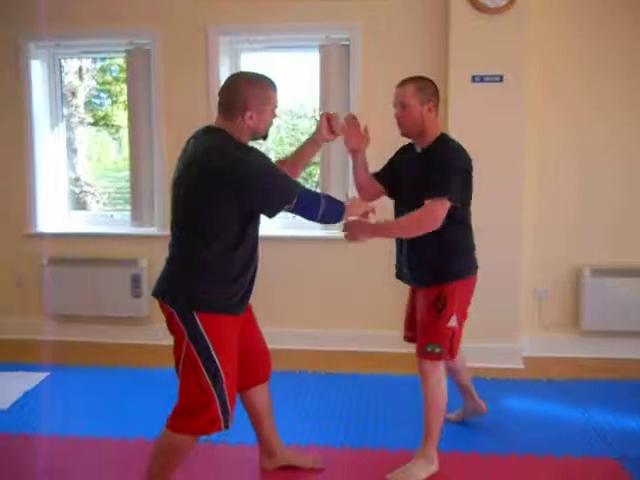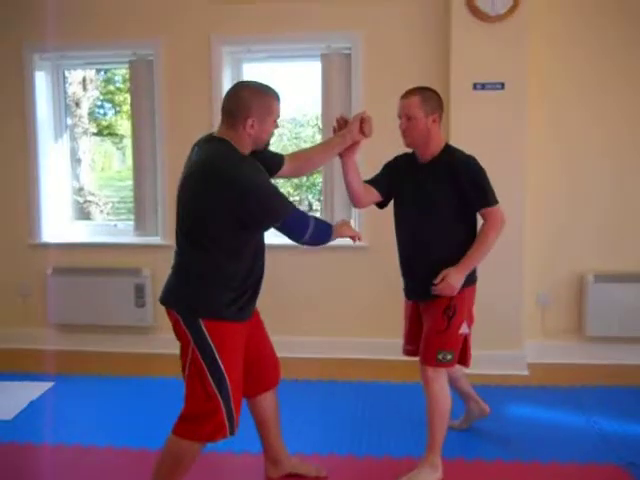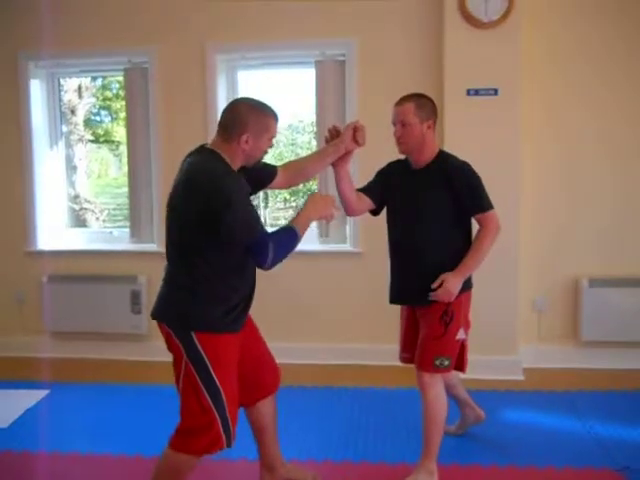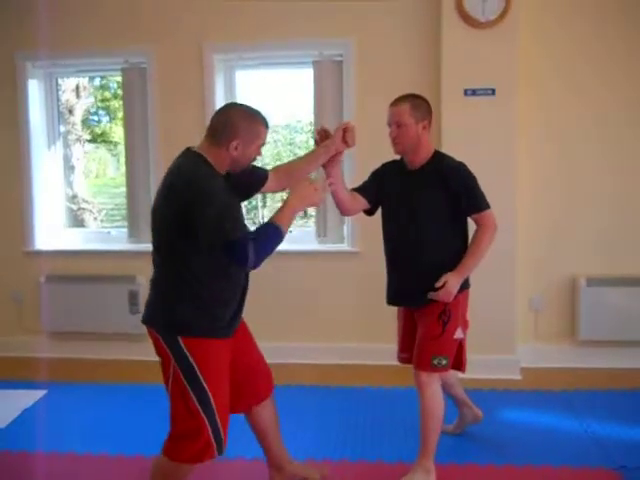
dt=0.5s
person 1, frame 1
left shoulder: (449, 155)
right shoulder: (406, 156)
left elbow: (431, 219)
right elbow: (369, 192)
left wrist: (368, 230)
right wrist: (357, 153)
left hip: (448, 274)
right hip: (422, 272)
left knee: (430, 360)
right knee: (441, 348)
right ankle: (473, 401)
person 1, frame 2
left shoulder: (462, 166)
right shoulder: (399, 167)
left elbow: (495, 220)
right elbow: (360, 198)
left wrist: (461, 270)
right wrist: (348, 157)
left hip: (449, 286)
right hip: (415, 285)
left knee: (433, 369)
right knee: (438, 358)
right ankle: (475, 404)
person 1, frame 3
left shoulder: (456, 172)
right shoulder: (393, 174)
left elbow: (491, 225)
right elbow: (354, 206)
left wrist: (459, 275)
right wrist: (340, 166)
left hip: (445, 292)
right hip: (410, 291)
left knee: (429, 375)
right knee: (432, 364)
right ankle: (470, 410)
person 1, frame 4
left shoulder: (452, 172)
right shoulder: (387, 174)
left elbow: (488, 224)
right elbow: (349, 206)
left wrist: (459, 274)
right wrist: (332, 167)
left hip: (442, 292)
right hip: (406, 291)
left knee: (426, 375)
right knee: (430, 364)
right ankle: (468, 409)
person 2, frame 1
left shoulder: (213, 143)
right shoulder: (232, 161)
left elbow: (275, 178)
right elbow: (306, 204)
left wrist: (316, 142)
right wrist: (352, 208)
left hip: (221, 292)
right hip: (199, 300)
left knee: (255, 368)
right knee: (204, 405)
person 2, frame 2
left shoulder: (223, 151)
right shoulder: (233, 172)
left elbow: (290, 165)
right elbow: (299, 227)
left wrist: (346, 139)
right wrist: (340, 229)
left hip: (231, 301)
right hip: (207, 308)
left knee: (263, 375)
right knee: (210, 412)
person 2, frame 3
left shoulder: (218, 165)
right shoulder: (215, 182)
left elbow: (283, 176)
right elbow: (267, 253)
left wrist: (338, 148)
right wrist: (310, 213)
left hip: (224, 312)
right hip: (197, 321)
left knee: (262, 380)
right knee: (208, 424)
person 2, frame 4
left shoulder: (214, 170)
right shoulder: (197, 183)
left elbow: (276, 178)
right elbow: (249, 253)
left wrist: (328, 149)
right wrist: (296, 204)
left hip: (220, 317)
right hip: (188, 326)
left knee: (257, 386)
right knee: (200, 433)
